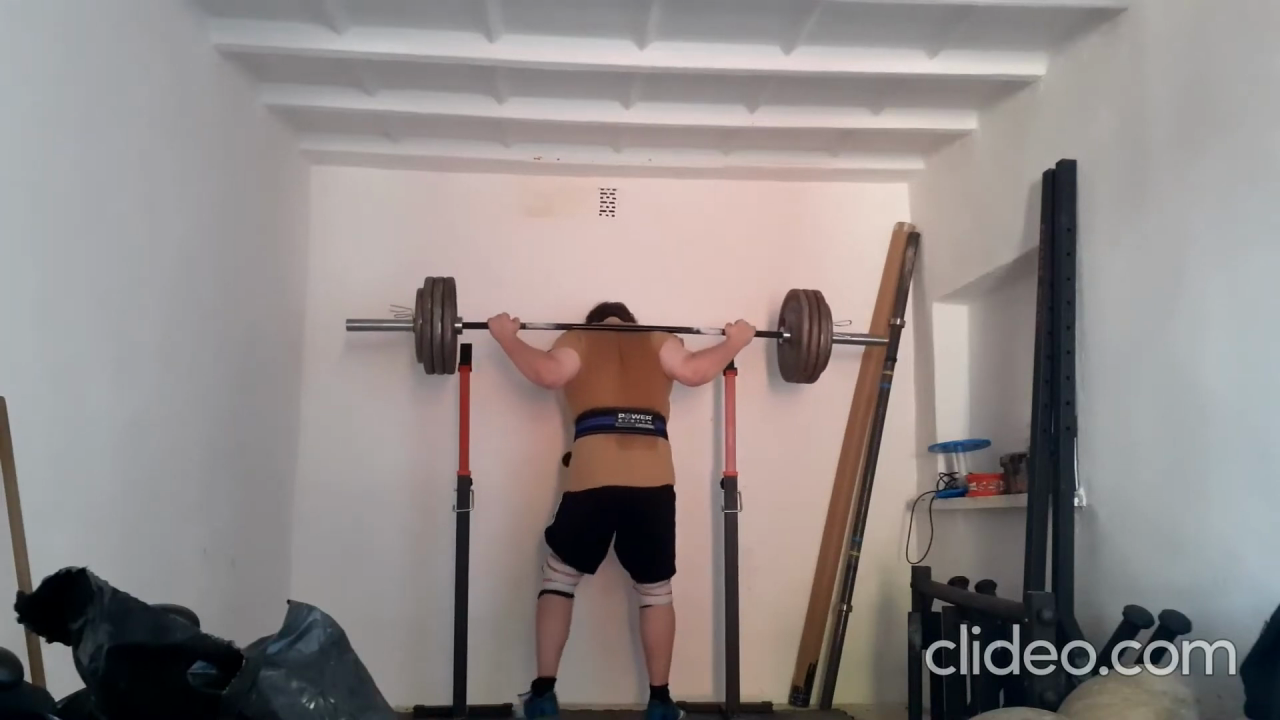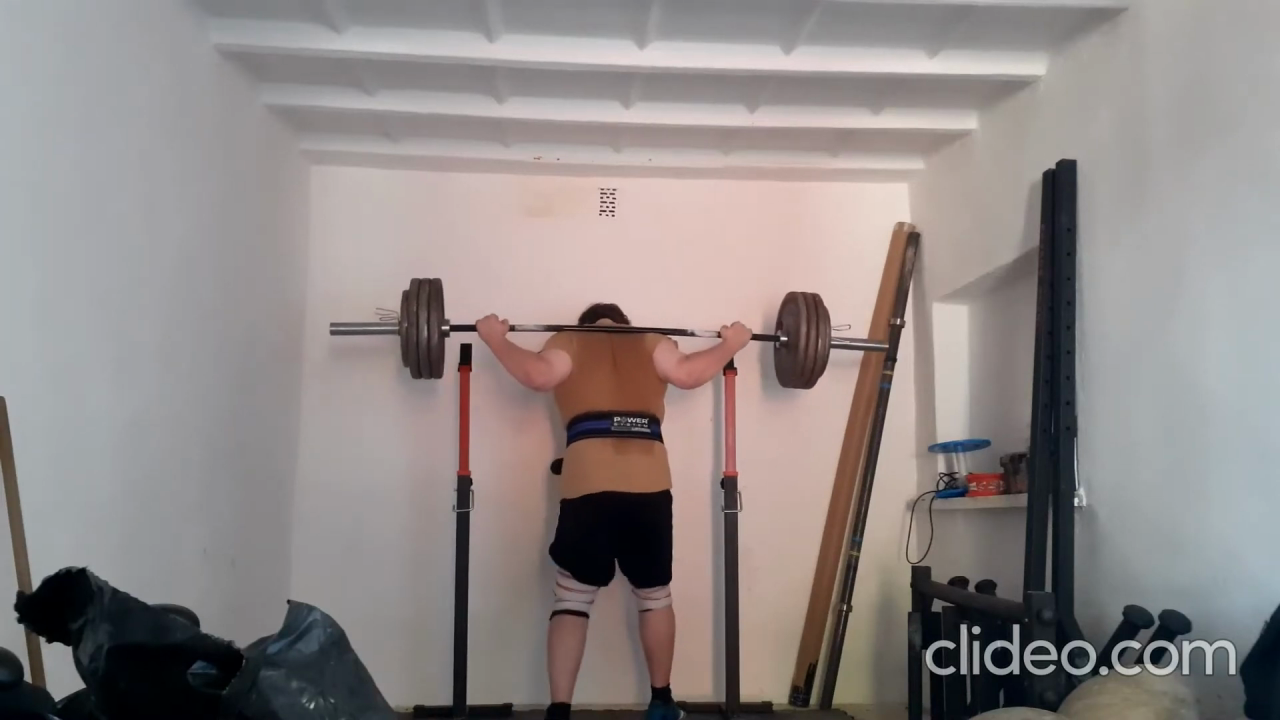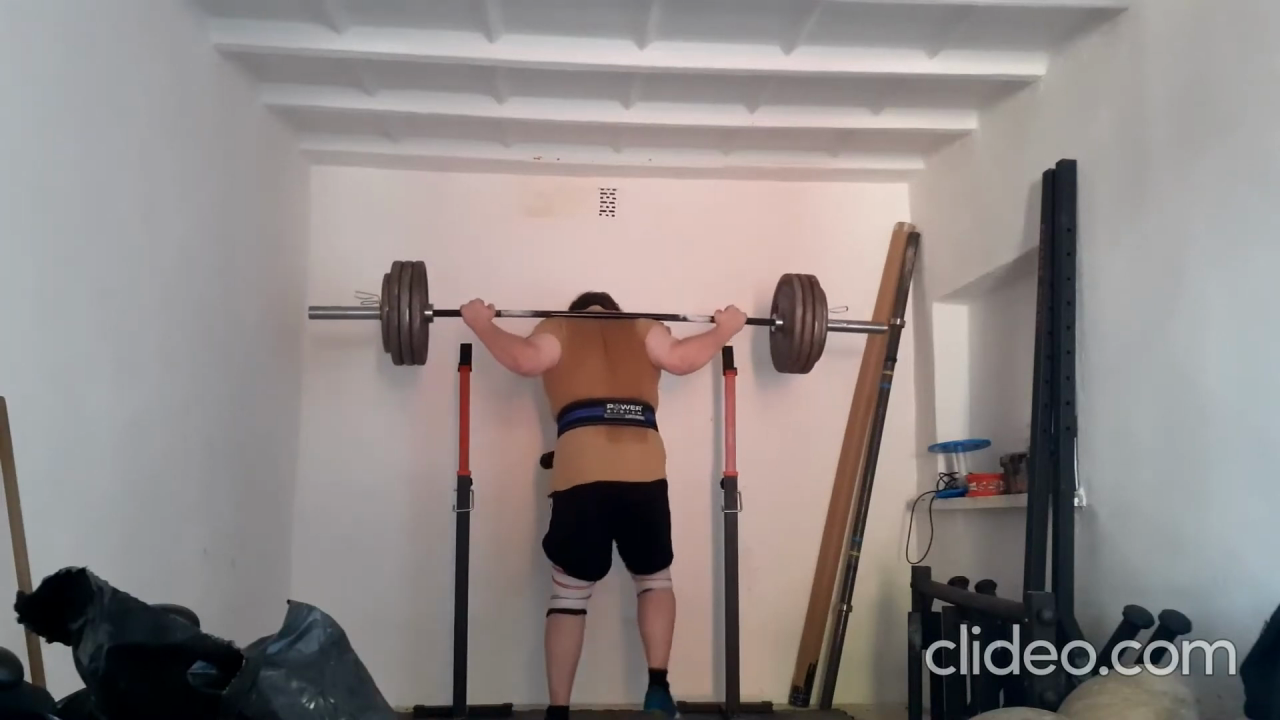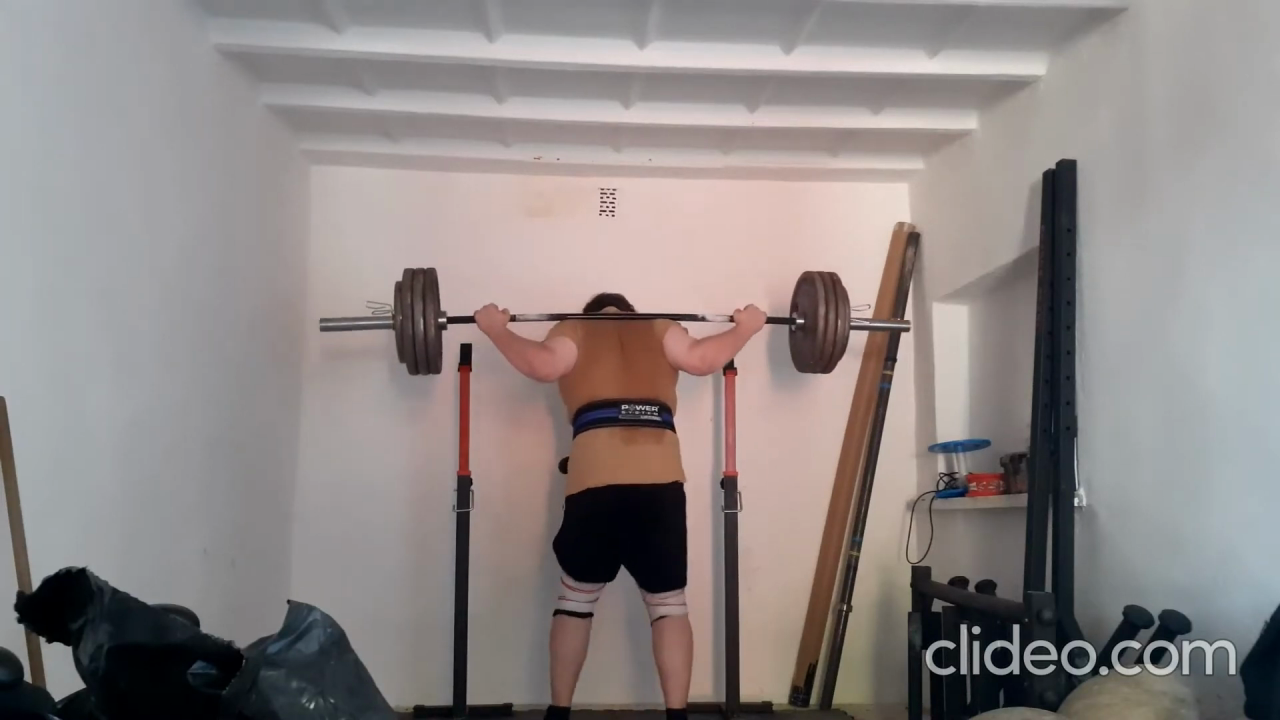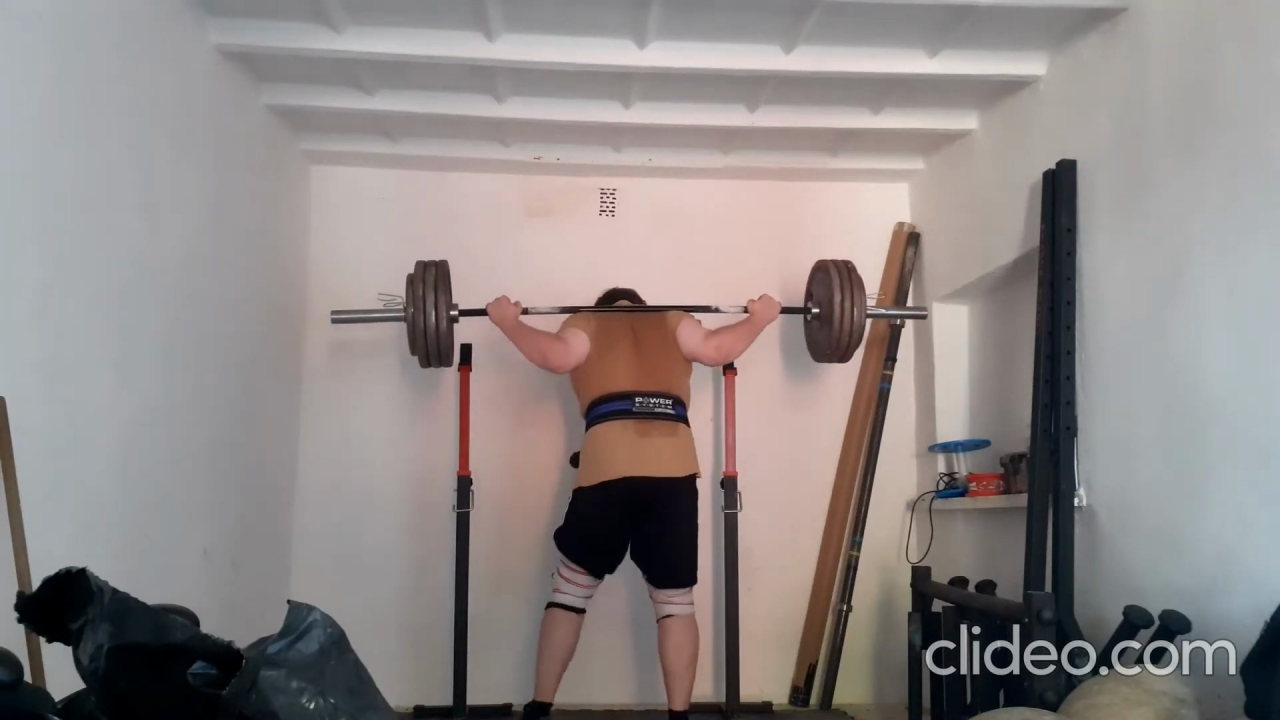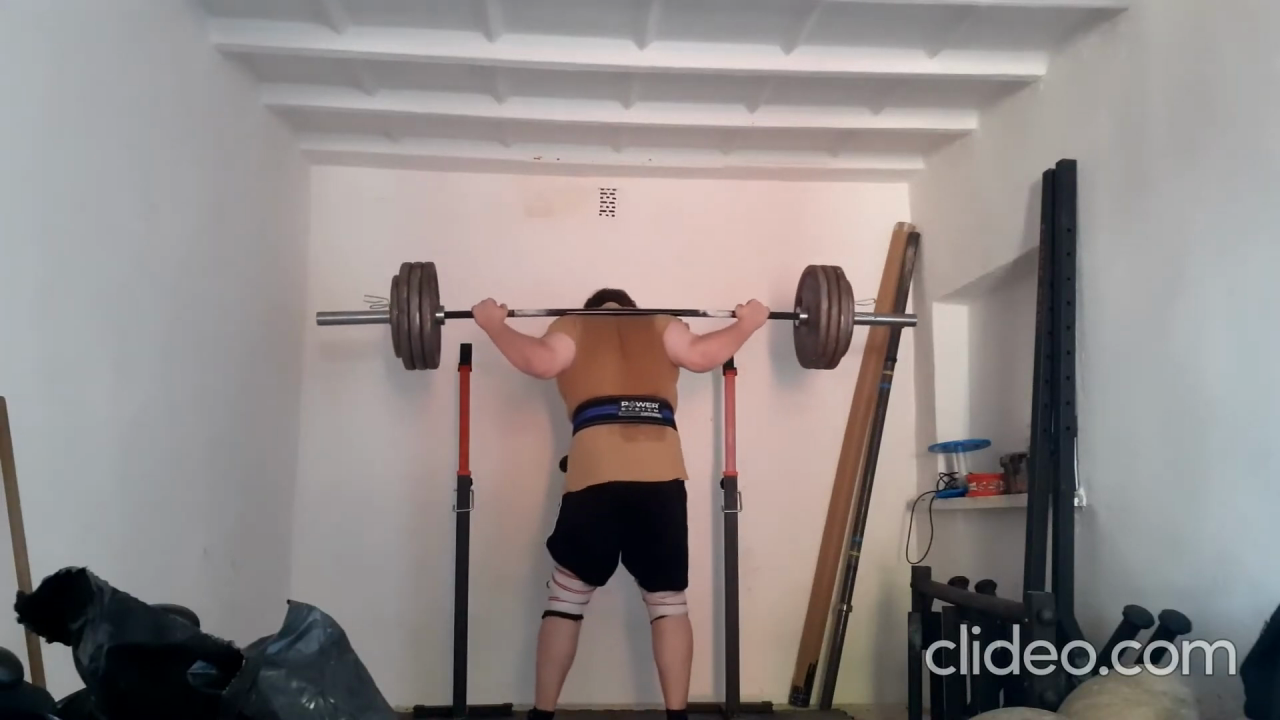
dt=0.3s
person 1, frame 1
left shoulder: (577, 340)
right shoulder: (657, 340)
left elbow: (548, 373)
right elbow: (694, 371)
left wrist: (506, 336)
right wrist: (736, 341)
left hip: (592, 477)
right hip: (652, 479)
left knee: (558, 579)
right knee: (655, 591)
person 1, frame 2
left shoulder: (568, 341)
right shoulder: (651, 342)
left elbow: (538, 375)
right elbow: (688, 374)
left wrist: (495, 339)
right wrist: (732, 344)
left hip: (588, 483)
right hip: (649, 483)
left knee: (573, 599)
right knee: (655, 596)
person 1, frame 3
left shoulder: (558, 328)
right shoulder: (642, 328)
left elbow: (525, 360)
right elbow: (682, 358)
left wrist: (481, 323)
right wrist: (726, 328)
left hip: (581, 474)
right hip: (644, 473)
left knee: (569, 595)
right knee: (655, 579)
right ankle: (658, 685)
person 1, frame 4
left shoulder: (573, 331)
right shoulder: (659, 329)
left elbow: (542, 365)
right elbow: (701, 359)
left wrist: (495, 329)
right wrist: (746, 327)
left hip: (594, 477)
right hip: (660, 479)
left knee: (575, 600)
right knee: (668, 603)
person 1, frame 5
left shoulder: (585, 323)
right shoulder: (672, 322)
left elbow: (556, 357)
right elbow: (715, 350)
left wrist: (507, 320)
right wrist: (760, 317)
left hip: (607, 471)
right hip: (673, 473)
left knee: (570, 591)
right knee: (675, 602)
person 1, frame 6
left shoulder: (572, 327)
right shoulder: (660, 325)
left elbow: (541, 361)
right elbow: (701, 355)
left wrist: (492, 324)
right wrist: (748, 323)
left hip: (594, 477)
right hip: (661, 477)
left knee: (565, 601)
right knee: (668, 602)
